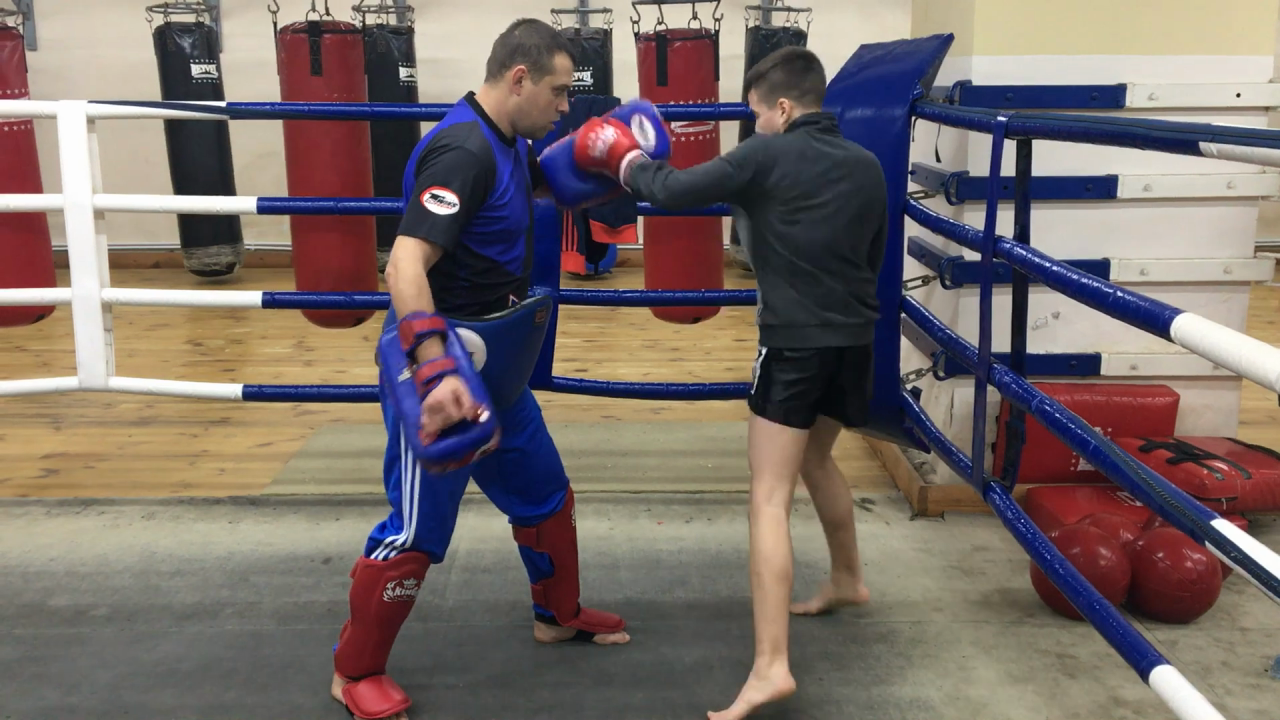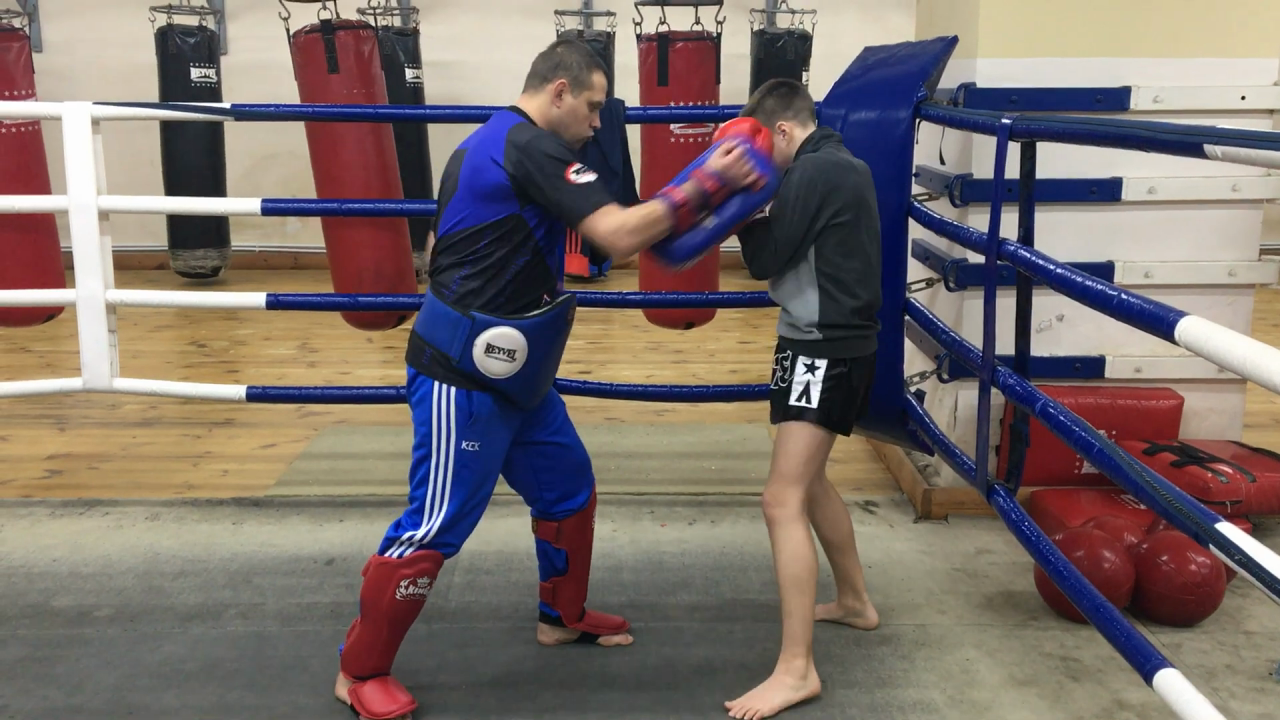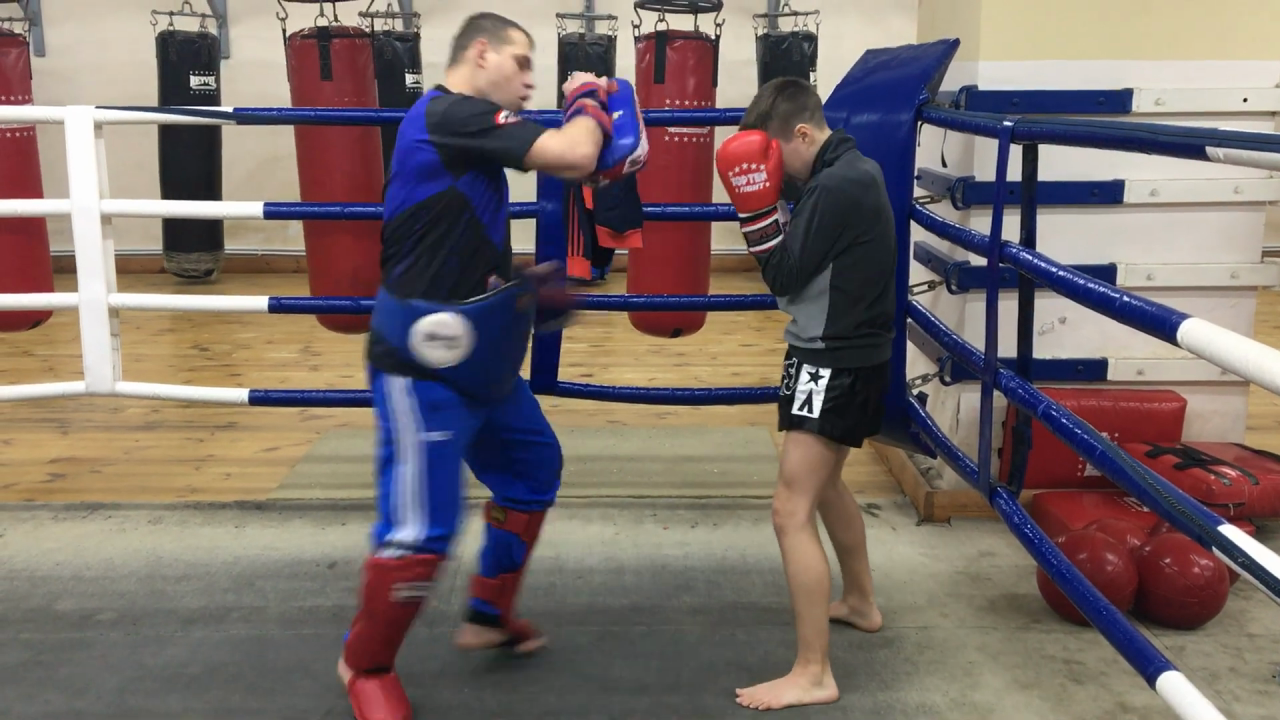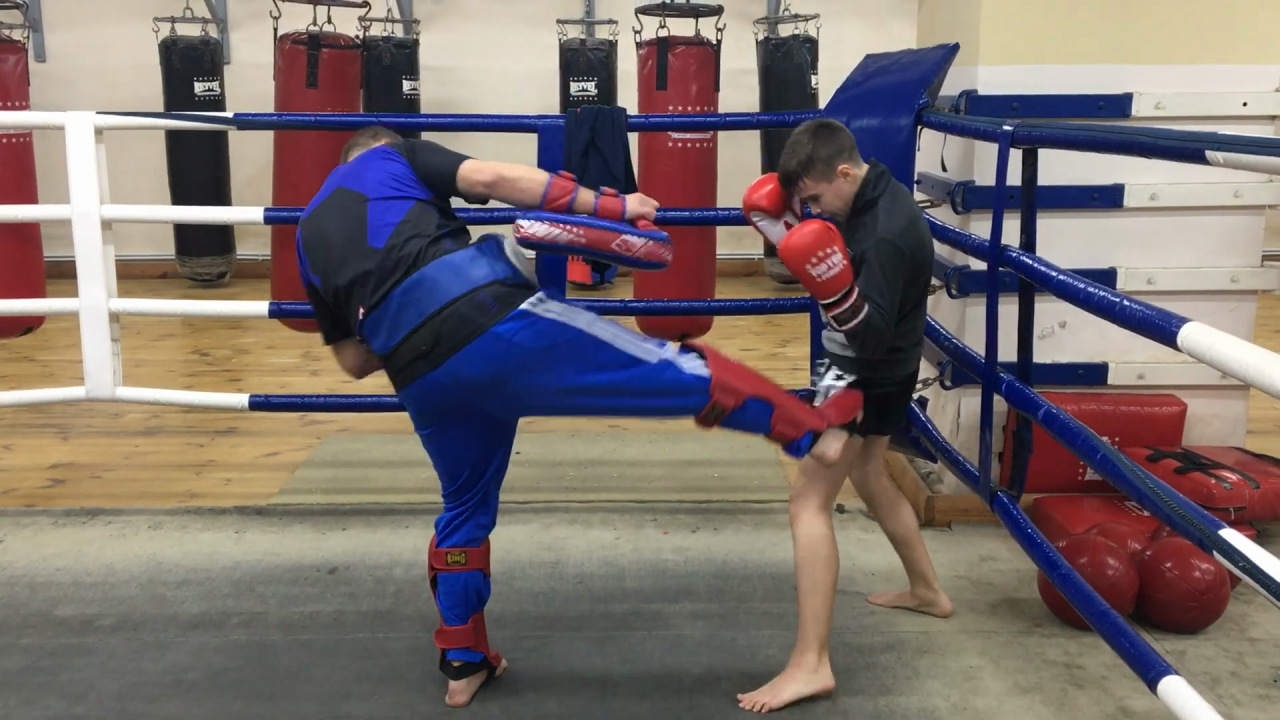
dt=0.5s
person 1, frame 1
left shoulder: (501, 140)
right shoulder: (463, 149)
left elbow: (533, 186)
right elbow: (405, 266)
right wrist: (437, 373)
left hip: (492, 366)
right hip: (447, 369)
left knee: (544, 491)
right knee: (418, 530)
left ankle: (559, 614)
person 1, frame 2
left shoulder: (482, 145)
right shoulder: (534, 149)
left elbow: (443, 247)
right elbow: (616, 231)
right wrist: (709, 182)
left hip: (512, 366)
right hip: (463, 369)
left knee: (568, 489)
right knee: (437, 524)
left ankle: (563, 615)
person 1, frame 3
left shoulder: (444, 129)
right shoulder: (453, 117)
right elbow: (571, 158)
left wrist: (527, 284)
right wrist: (590, 104)
left hip: (483, 359)
right hip: (428, 363)
left knee: (534, 471)
right knee: (419, 528)
left ankle: (488, 615)
person 1, frame 4
left shoulder: (311, 229)
right shoulder: (399, 156)
left elbow: (350, 356)
right elbow: (487, 176)
right wrist: (608, 206)
left hip: (418, 372)
right hip: (489, 322)
left knee: (465, 509)
right knee: (667, 372)
left ankle: (461, 663)
right ankle: (812, 430)
person 2, frame 1
left shoulder: (767, 157)
right shoulder: (866, 167)
left elbow: (674, 188)
left wrist: (619, 156)
left hip: (796, 345)
right hip: (854, 342)
left knee: (768, 497)
right knee: (815, 459)
left ankle: (770, 666)
right ankle: (847, 579)
person 2, frame 2
left shoulder: (816, 169)
right shoulder: (843, 168)
left elbow: (765, 259)
left hip: (825, 352)
right hip: (833, 346)
left knee: (783, 502)
right knee: (810, 482)
right ankle: (854, 602)
person 2, frame 3
left shoulder: (836, 186)
right shoulder: (852, 170)
left elbow: (784, 275)
right elbow: (806, 254)
left wrist: (756, 205)
right wrist: (769, 206)
left hip: (834, 364)
right hip: (849, 355)
left knee: (791, 511)
right knee: (825, 483)
left ankle: (812, 673)
right ankle: (859, 602)
person 2, frame 4
left shoulder: (893, 232)
right shoulder: (861, 200)
left elbow: (869, 336)
right elbow: (827, 271)
left wrist: (832, 282)
right wrist: (783, 231)
left hip: (863, 372)
right hip: (870, 370)
left knee: (809, 502)
right knee: (870, 476)
left ankle: (810, 663)
right ankle: (928, 590)
